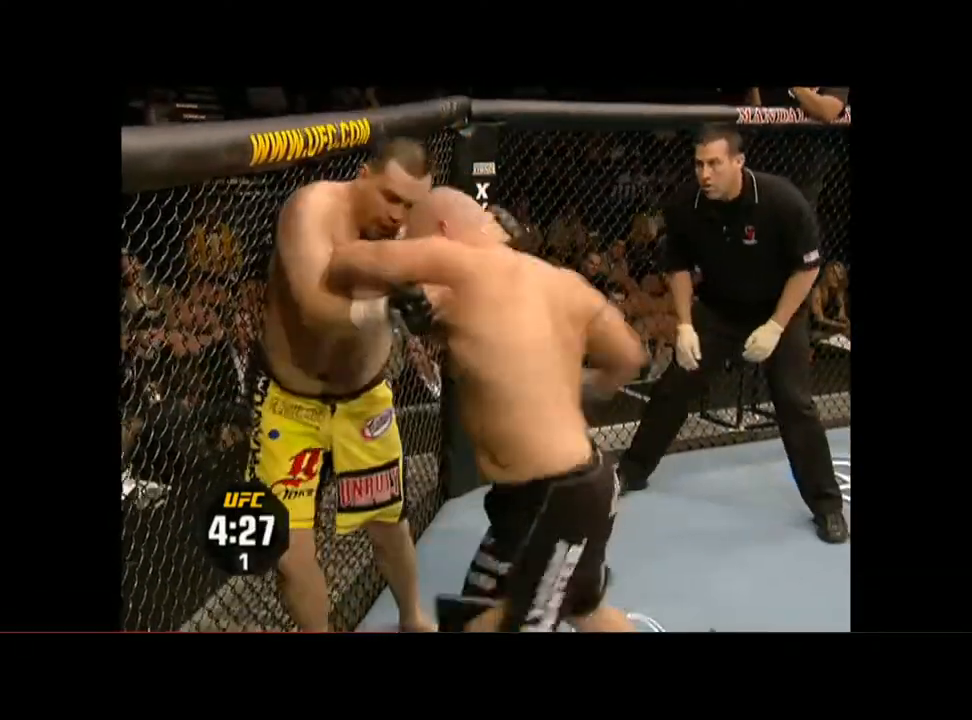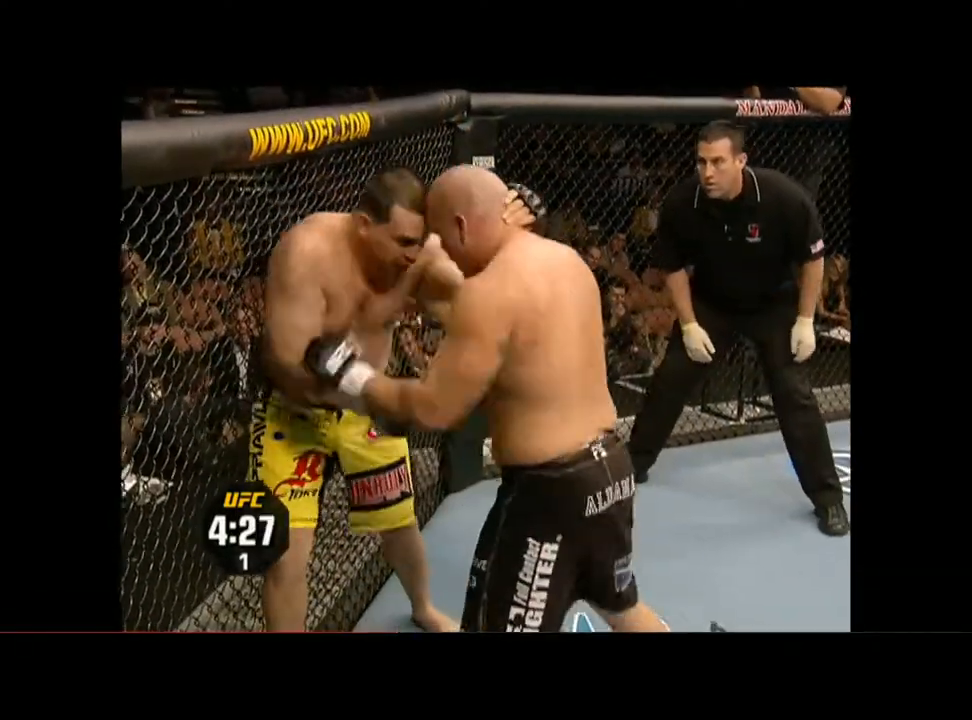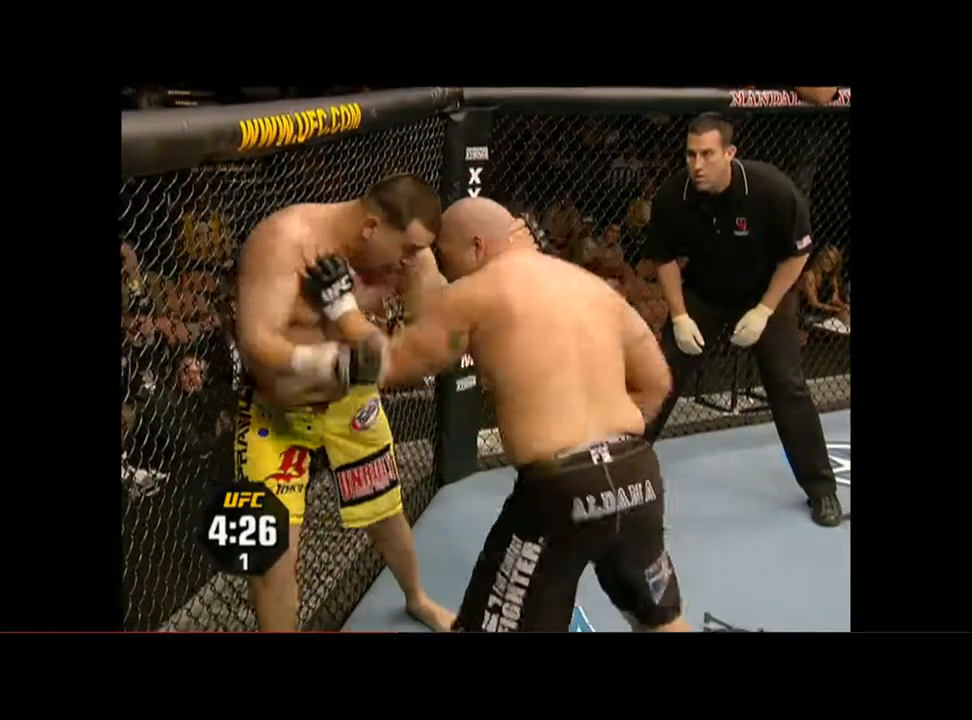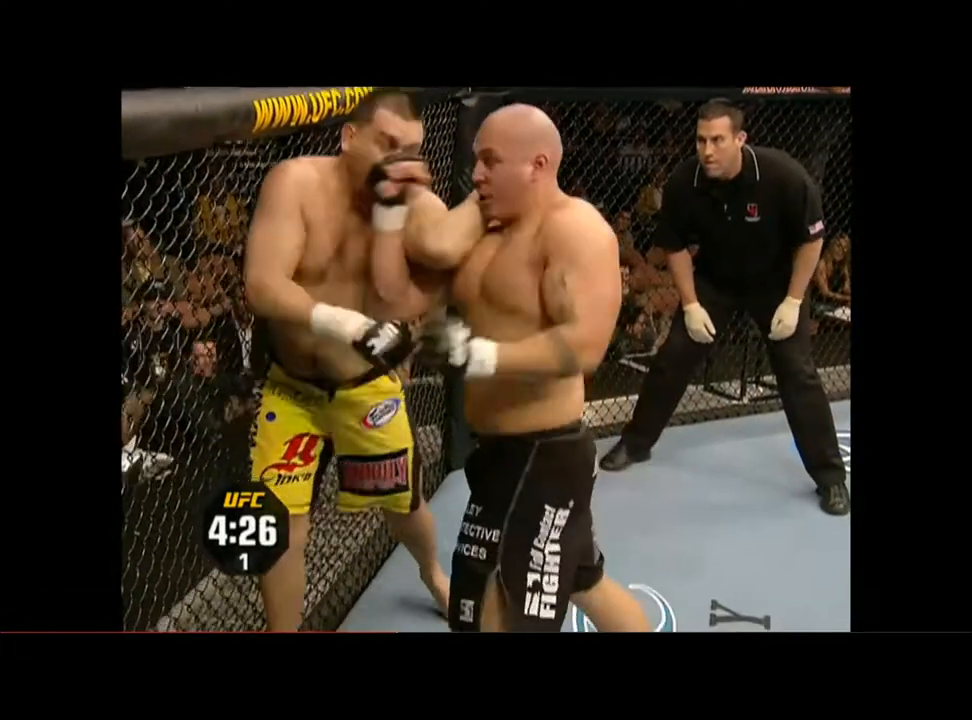
dt=0.4s
person 1, frame 1
right shoulder: (315, 205)
right elbow: (315, 308)
right wrist: (387, 308)
left hip: (363, 402)
right hip: (287, 402)
left knee: (389, 524)
right knee: (293, 556)
left ankle: (413, 616)
person 1, frame 2
left shoulder: (419, 253)
right shoulder: (309, 248)
right elbow: (292, 358)
left hip: (365, 407)
right hip: (293, 409)
left knee: (400, 523)
right knee: (286, 559)
left ankle: (423, 608)
person 1, frame 3
left shoulder: (399, 252)
right shoulder: (286, 237)
right elbow: (256, 345)
right wrist: (329, 364)
left hip: (350, 399)
right hip: (274, 408)
left knee: (386, 514)
right knee: (276, 554)
left ankle: (417, 599)
person 1, frame 4
right shoulder: (295, 181)
left elbow: (408, 311)
right elbow: (264, 290)
left wrist: (387, 212)
right wrist: (353, 327)
left hip: (372, 388)
right hip: (291, 387)
left knee: (401, 504)
right knee: (282, 531)
left ankle: (433, 574)
right ankle: (283, 633)
person 2, frame 1
left shoulder: (471, 269)
right shoulder: (562, 283)
left elbow: (346, 262)
right elbow: (629, 357)
left hip: (548, 502)
right hip: (580, 483)
right knee: (584, 608)
person 2, frame 2
left shoulder: (489, 294)
right shoulder: (567, 259)
left elbow: (433, 410)
left wrist: (349, 373)
left hip: (547, 490)
right hip: (610, 467)
right knee: (623, 606)
person 2, frame 3
left shoulder: (476, 295)
right shoulder: (590, 285)
left elbow: (391, 366)
right elbow: (657, 379)
left hip: (560, 490)
right hip: (634, 477)
left knee: (487, 630)
right knee: (659, 615)
person 2, frame 4
left shoulder: (572, 229)
right shoulder: (491, 217)
left elbow: (581, 346)
right elbow: (437, 251)
left wrist: (474, 354)
right wrist: (407, 195)
left hip: (539, 459)
right hip: (539, 449)
left knee: (506, 619)
right knee: (584, 579)
person 3, frame 1
left shoulder: (782, 201)
right shoulder: (685, 207)
left elbow: (807, 268)
right elbow: (679, 267)
left wrist: (775, 327)
right wrist: (684, 325)
left hip: (777, 311)
right hip: (714, 309)
left knee: (795, 403)
right knee: (674, 385)
left ankle: (827, 504)
right ankle: (633, 469)
person 3, frame 2
left shoulder: (784, 197)
right shoulder: (681, 203)
left elbow: (813, 257)
right elbow: (672, 266)
left wrist: (805, 320)
right wrist: (689, 324)
left hip: (775, 303)
right hip: (709, 302)
left knee: (794, 393)
right knee: (670, 379)
left ankle: (827, 497)
right ankle: (633, 463)
person 3, frame 3
left shoulder: (773, 190)
right shoulder: (672, 196)
left elbow: (796, 254)
right elbow: (665, 258)
left wrist: (763, 311)
right wrist: (679, 315)
left hip: (769, 293)
right hip: (702, 292)
left knee: (787, 384)
right knee: (666, 368)
left ankle: (821, 488)
person 3, frame 4
left shoulder: (784, 176)
right shoulder: (683, 183)
left elbow: (811, 239)
right elbow: (675, 246)
left wrist: (793, 301)
right wrist: (691, 304)
left hip: (777, 281)
right hip: (713, 279)
left knee: (798, 372)
right knee: (673, 357)
left ankle: (830, 476)
right ankle: (635, 443)
